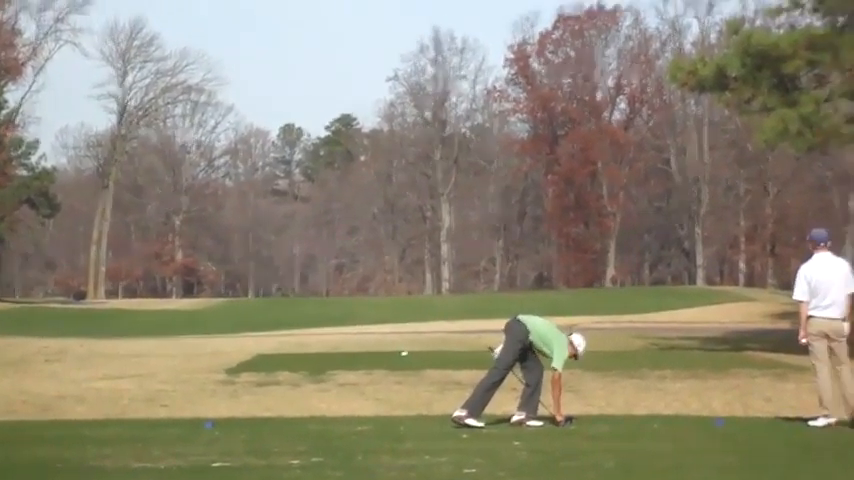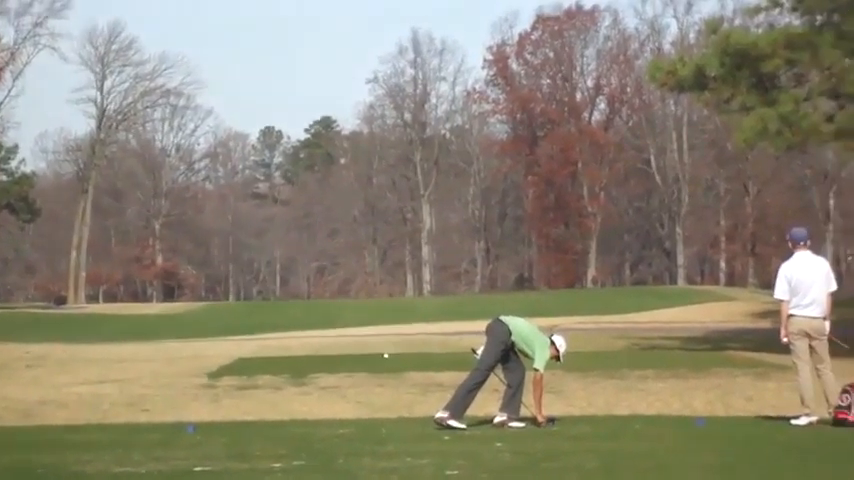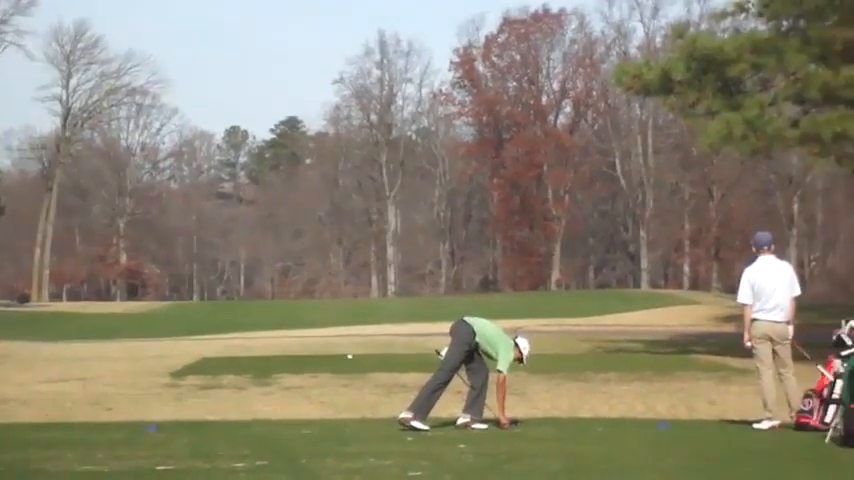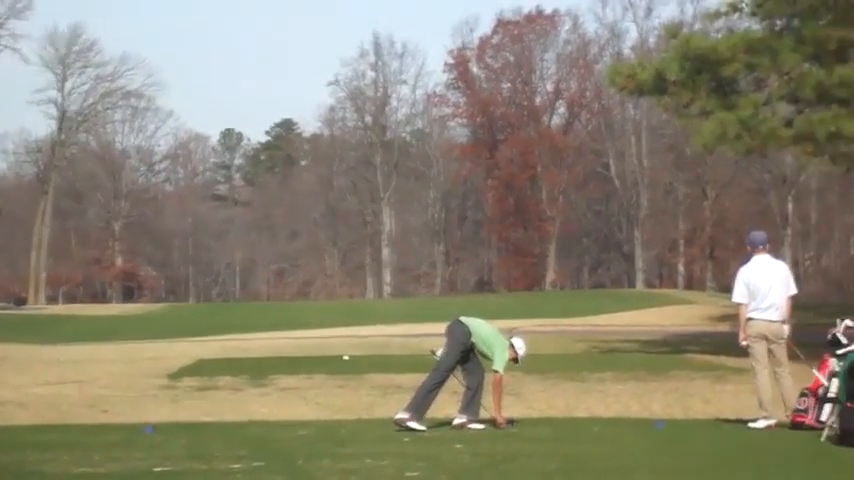
dt=0.1s
person 1, frame 1
left shoulder: (807, 268)
left elbow: (804, 302)
left wrist: (802, 329)
left hip: (817, 322)
right hip: (837, 322)
left knee: (822, 369)
left ankle: (826, 414)
person 1, frame 2
left shoulder: (787, 267)
right shoulder: (822, 263)
left elbow: (785, 301)
right elbow: (828, 295)
left wrist: (783, 327)
right wrist: (827, 319)
left hip: (797, 321)
right hip: (818, 321)
left knee: (803, 367)
right knee: (824, 366)
left ankle: (808, 412)
right ankle: (835, 408)
person 1, frame 3
left shoulder: (751, 271)
right shoulder: (786, 268)
left elbow: (748, 306)
right elbow: (792, 299)
left wrist: (746, 331)
right wrist: (790, 324)
left hip: (760, 325)
right hip: (781, 325)
left knee: (765, 371)
right knee: (787, 371)
left ankle: (770, 416)
right ankle: (797, 412)
person 1, frame 4
left shoulder: (746, 271)
right shoulder: (782, 267)
left elbow: (743, 305)
right elbow: (788, 298)
left wrist: (742, 331)
right wrist: (786, 323)
left hip: (756, 325)
right hip: (777, 324)
left knee: (762, 371)
right knee: (783, 369)
left ankle: (766, 416)
right ankle: (793, 411)
person 2, frame 1
left shoulder: (559, 339)
right shoulder: (563, 347)
right elbow: (556, 379)
right wrist: (557, 412)
left hip: (518, 326)
right hip: (520, 330)
left knee: (535, 370)
right knee: (499, 371)
left ankle: (523, 414)
right ankle: (465, 413)
person 2, frame 2
left shoulder: (541, 341)
right shoulder: (545, 348)
right elbow: (537, 380)
right wrist: (539, 413)
left hip: (499, 326)
right hip: (502, 331)
left knee: (517, 371)
right knee: (481, 372)
left ankle: (505, 415)
right ankle: (447, 414)
person 2, frame 3
left shoulder: (504, 342)
right shoulder: (508, 350)
right elbow: (501, 382)
right wrist: (502, 414)
left hip: (464, 328)
right hip: (466, 332)
left knee: (480, 373)
right knee: (445, 373)
left ankle: (469, 416)
right ankle: (411, 415)
person 2, frame 4
left shoulder: (500, 343)
right shoulder: (504, 350)
right elbow: (497, 382)
right wrist: (498, 414)
left hip: (459, 327)
right hip: (462, 332)
left knee: (476, 373)
right knee: (440, 373)
left ankle: (465, 416)
right ankle: (407, 415)
